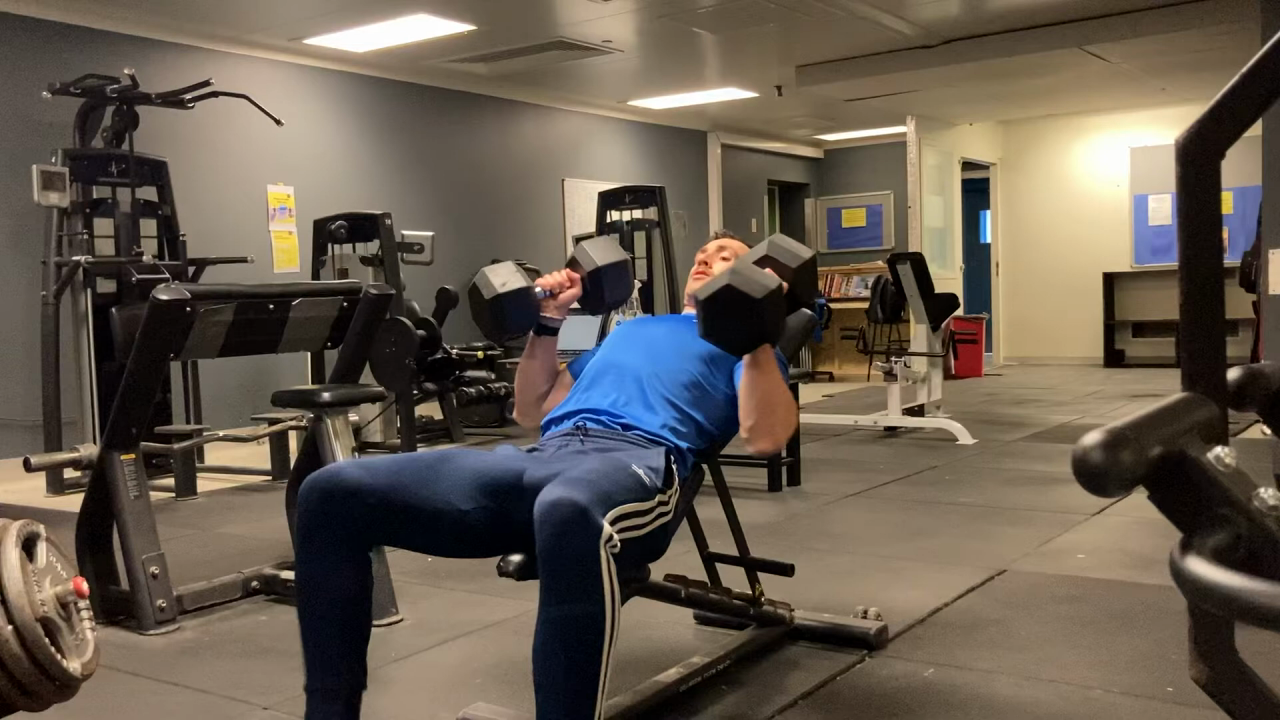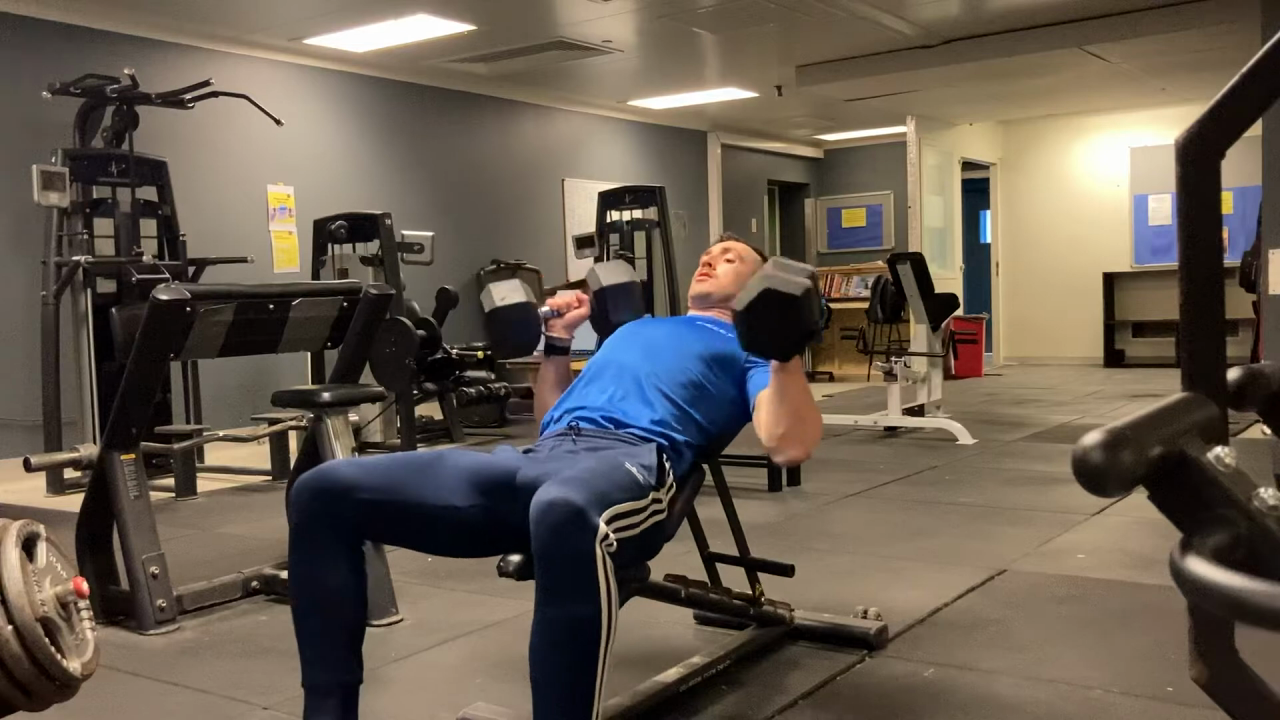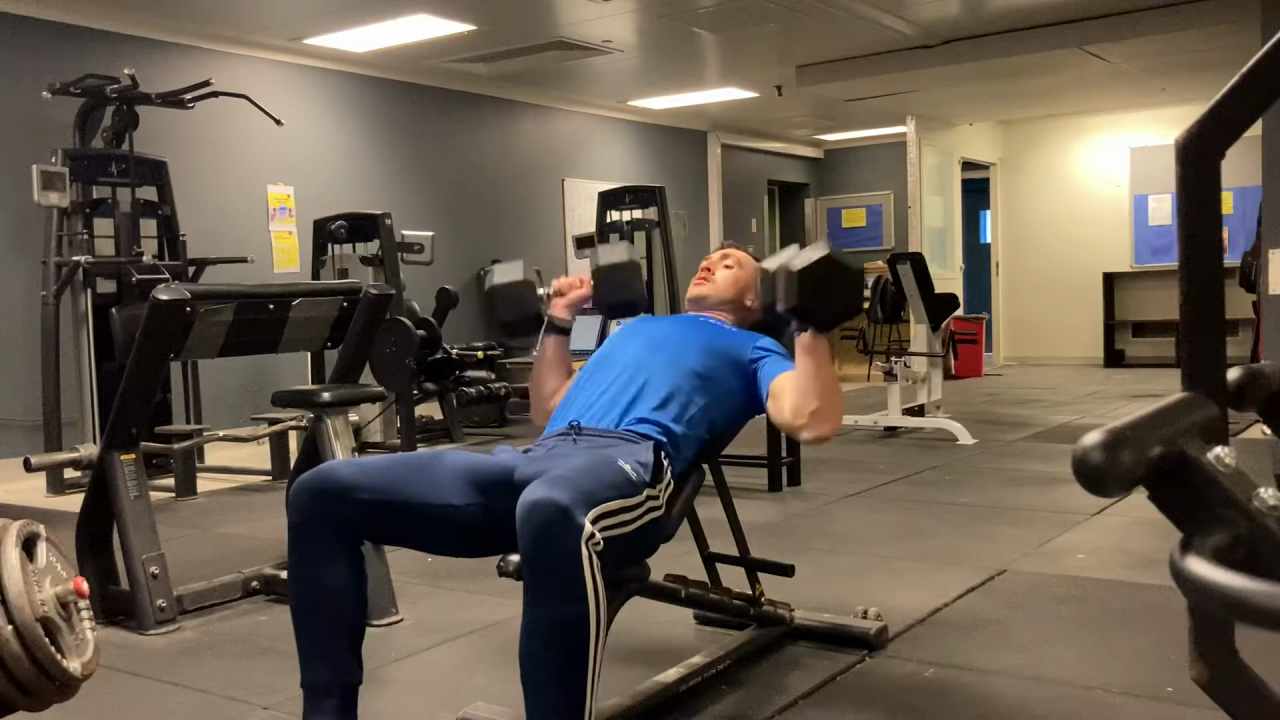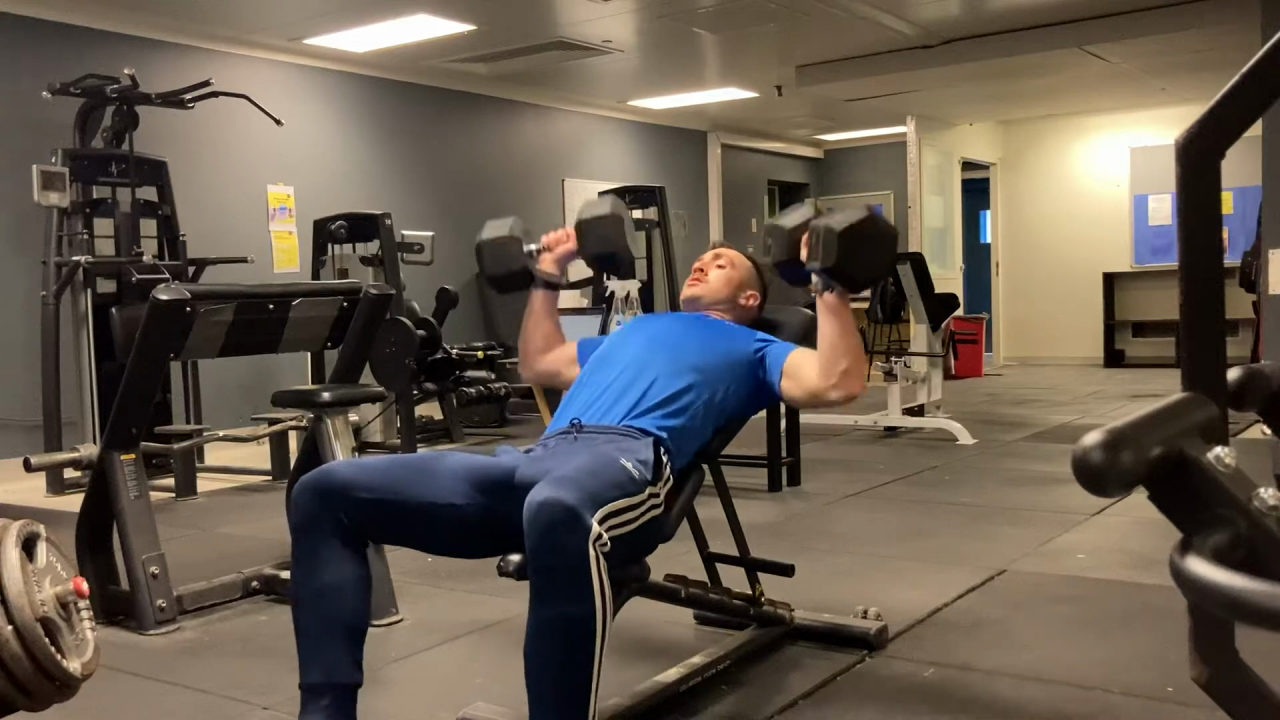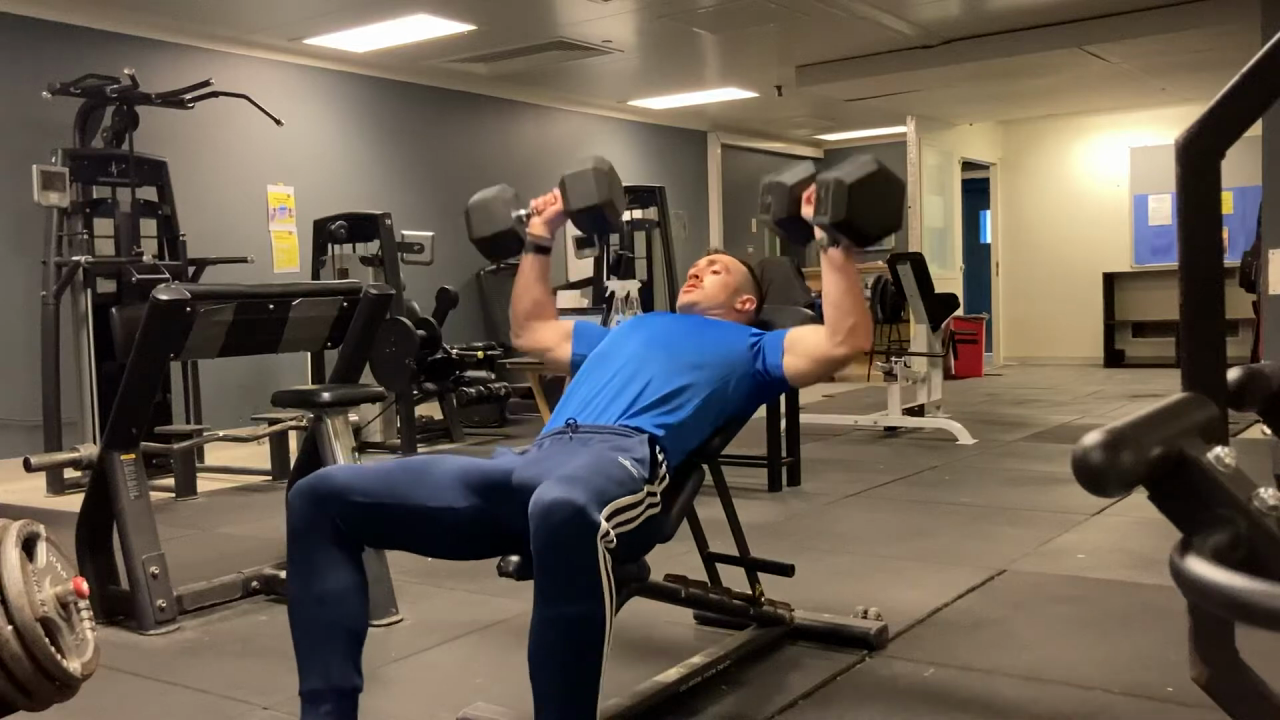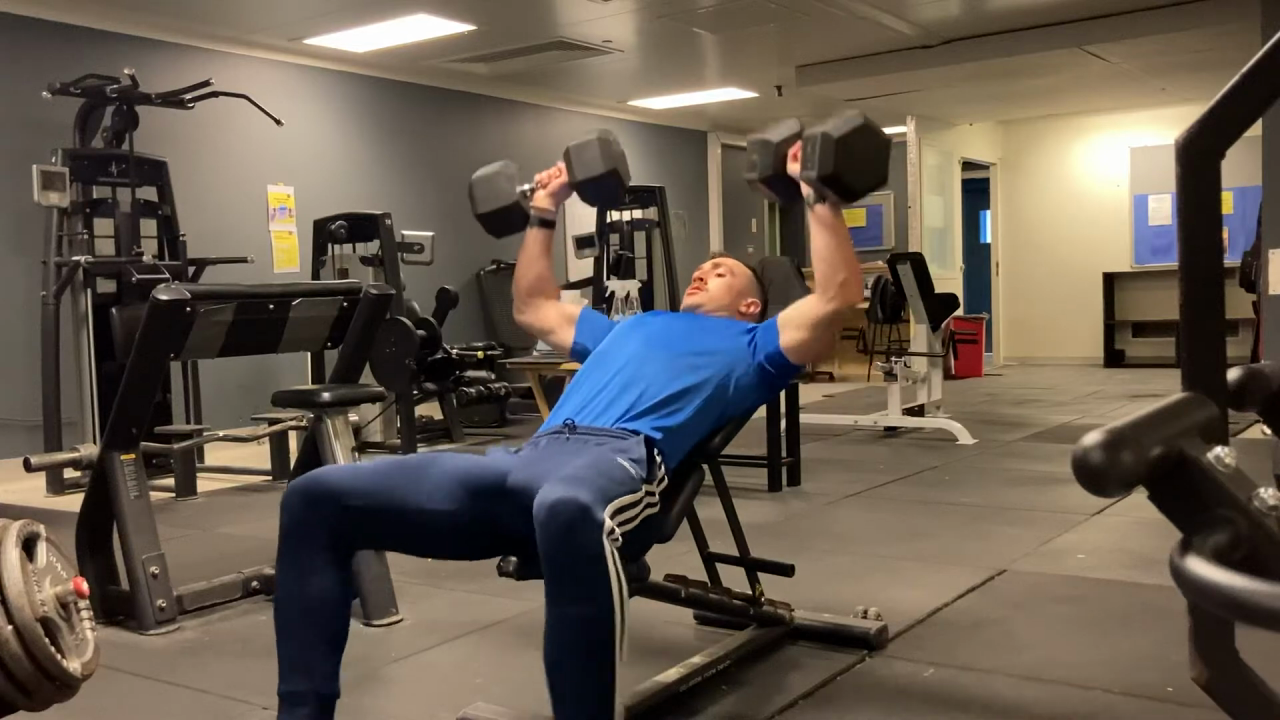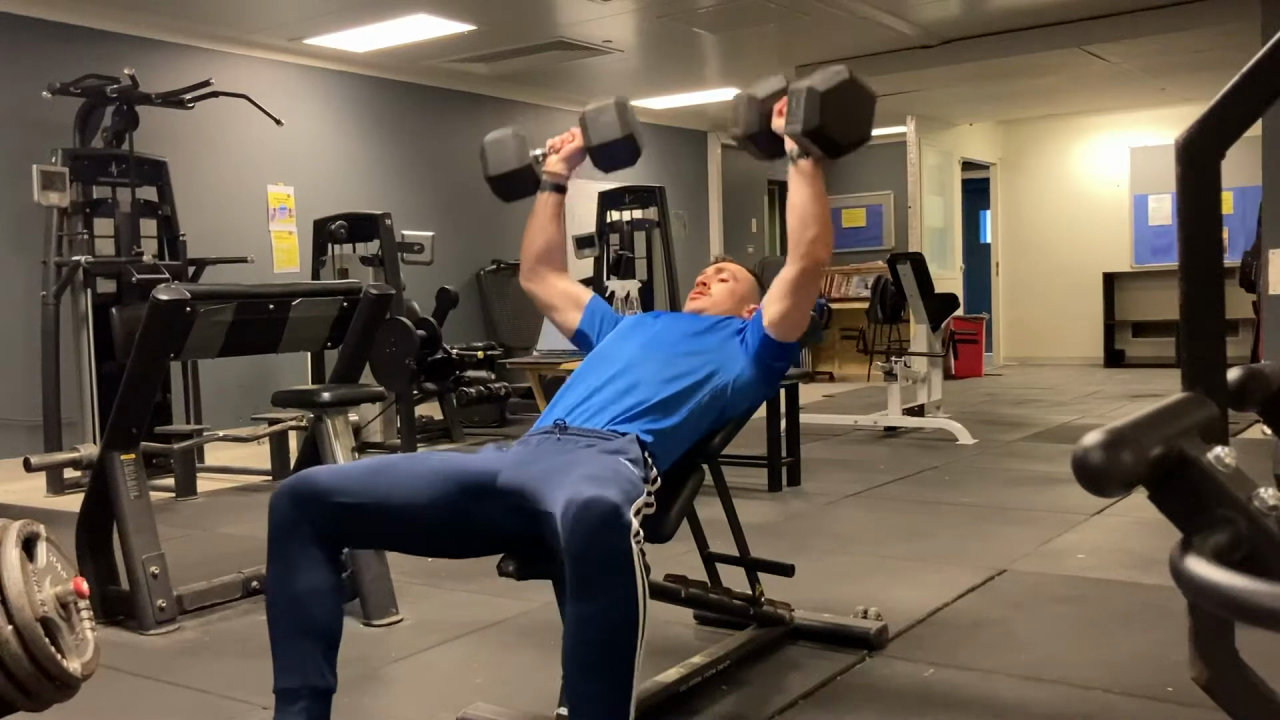
dt=0.2s
person 1, frame 1
right shoulder: (628, 329)
left elbow: (766, 437)
right elbow: (531, 411)
right wrist: (547, 321)
left hip: (636, 462)
right hip: (539, 458)
left knee: (567, 511)
right knee: (331, 494)
person 1, frame 2
left shoulder: (745, 353)
right shoulder: (632, 329)
left elbow: (791, 446)
right wrist: (557, 339)
left hip: (630, 462)
right hip: (536, 459)
left knee: (562, 512)
right knee: (325, 492)
person 1, frame 3
left shoulder: (751, 350)
right shoulder: (635, 329)
left elbow: (816, 422)
left wrist: (806, 324)
right wrist: (558, 320)
left hip: (627, 462)
right hip: (533, 458)
left knee: (551, 510)
right knee: (325, 492)
person 1, frame 4
left shoulder: (749, 348)
right shoulder: (629, 330)
left elbow: (840, 382)
right elbow: (537, 363)
left wrist: (828, 280)
right wrist: (548, 274)
left hip: (626, 461)
right hip: (534, 458)
left knee: (556, 512)
right knee: (325, 492)
person 1, frame 5
left shoulder: (747, 348)
right shoulder: (625, 331)
left elbow: (847, 340)
right elbow: (529, 333)
left wrist: (830, 236)
right wrist: (539, 240)
left hip: (623, 460)
right hip: (529, 459)
left knee: (562, 512)
right knee: (323, 497)
person 1, frame 6
left shoulder: (748, 349)
right shoulder: (627, 329)
left elbow: (835, 298)
right elbow: (533, 308)
left wrist: (816, 194)
right wrist: (543, 213)
left hip: (621, 458)
right hip: (525, 457)
left knee: (565, 511)
right knee: (317, 499)
person 1, frame 7
left shoulder: (746, 349)
right shoulder: (624, 329)
left elbow: (807, 262)
right elbow: (541, 275)
left wrist: (801, 153)
right wrist: (556, 178)
left hip: (610, 458)
right hip: (514, 456)
left knee: (595, 517)
right knee: (305, 499)
